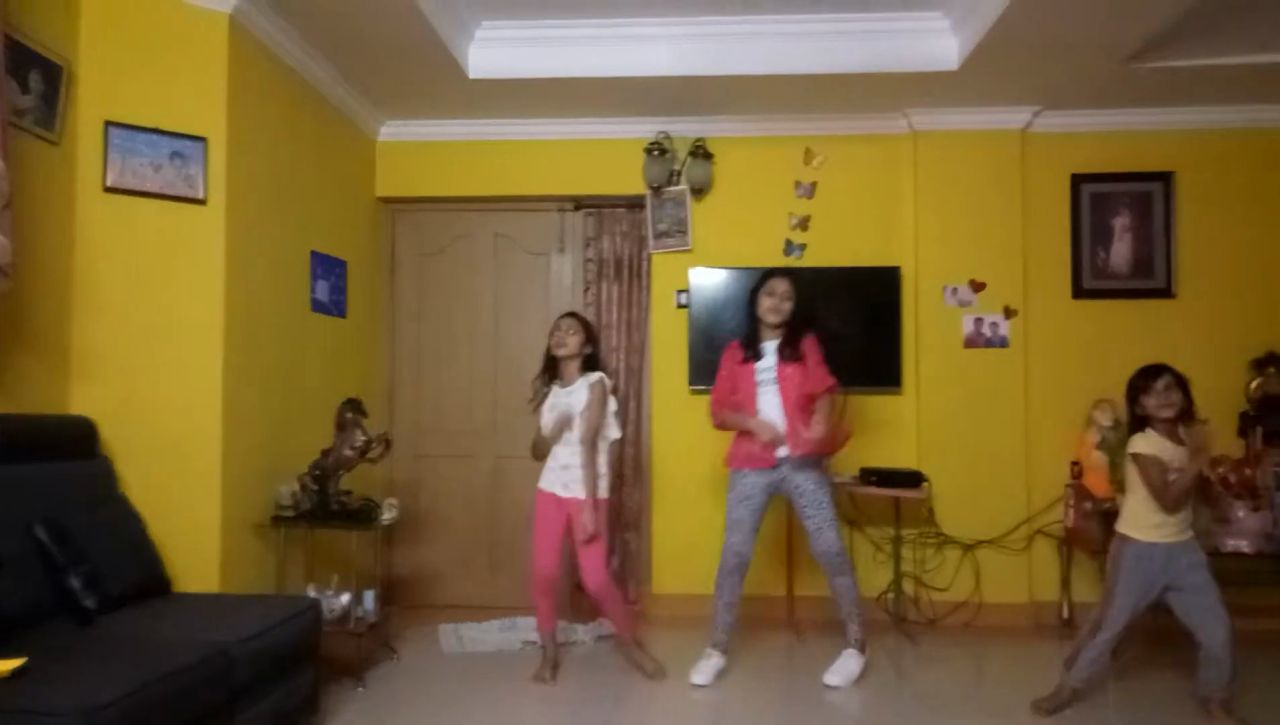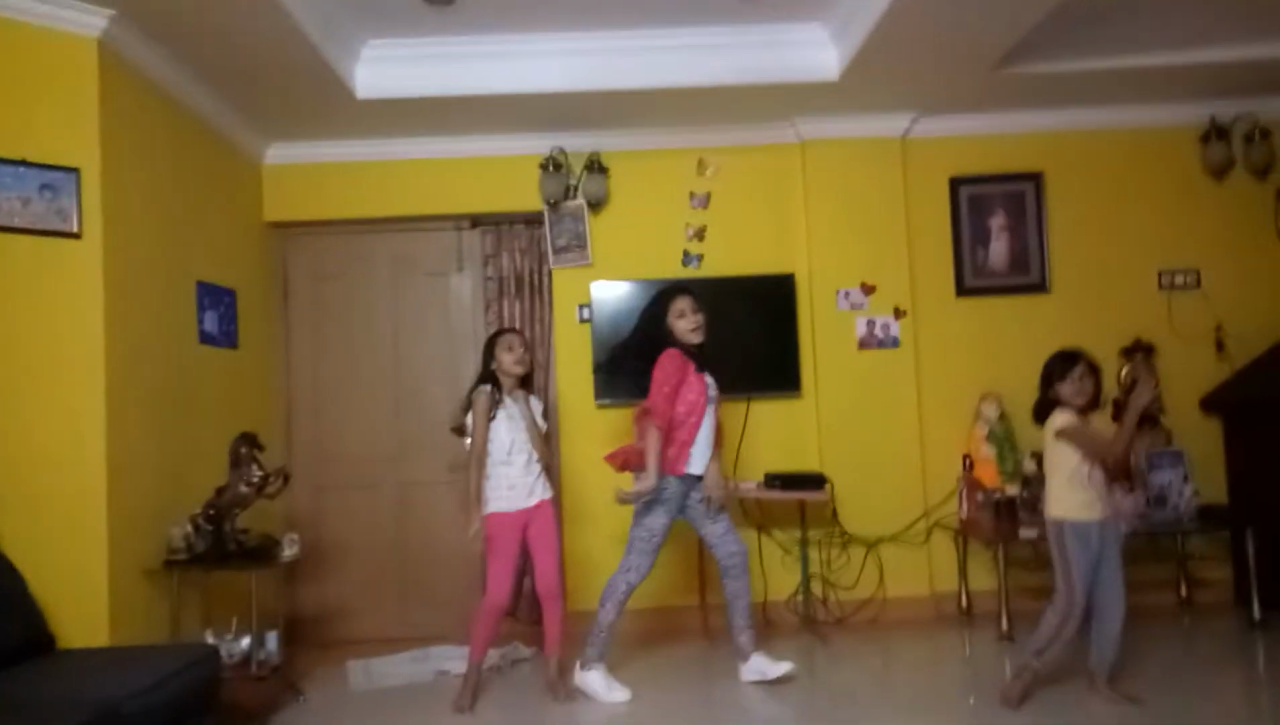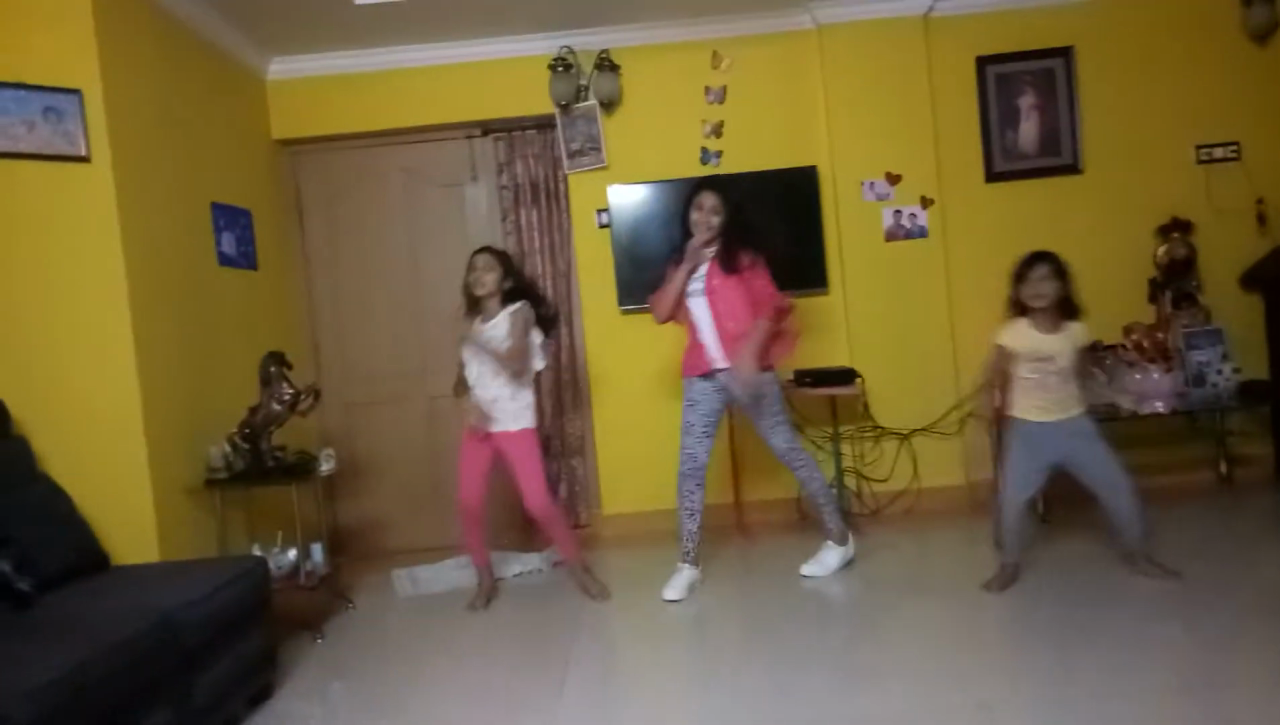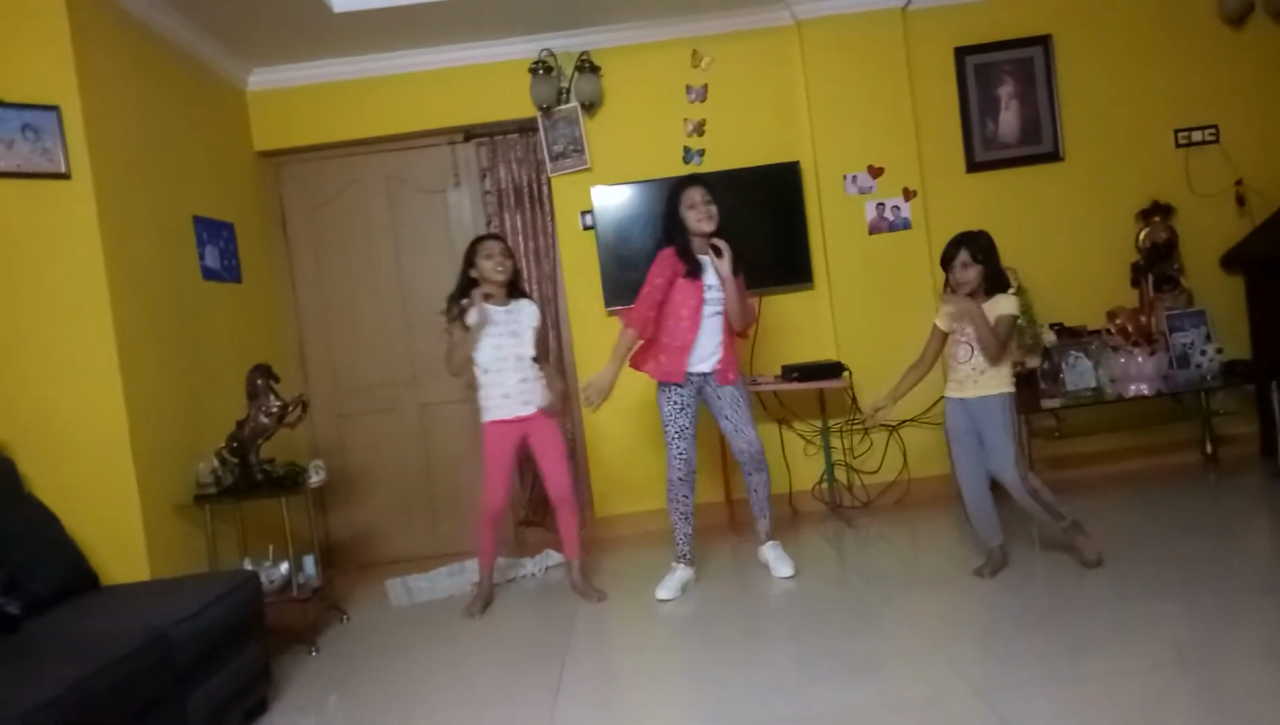
dt=0.5s
person 1, frame 1
left shoulder: (804, 345)
right shoulder: (736, 352)
left elbow: (820, 392)
right elbow: (718, 412)
left wrist: (820, 422)
right wrist: (753, 424)
left hip: (802, 461)
right hip: (751, 465)
left knee: (830, 550)
right knee: (735, 556)
left ankle: (854, 646)
right ankle: (716, 651)
person 1, frame 2
left shoulder: (699, 365)
right shoulder: (672, 358)
right elbow: (656, 413)
left wrist: (714, 468)
right wrist: (649, 472)
left hip: (695, 478)
right hip: (665, 477)
left knee: (734, 555)
right knee: (636, 566)
left ankle: (750, 656)
right ankle: (590, 665)
person 1, frame 3
left shoulder: (741, 257)
right shoulder: (683, 263)
left elbow: (768, 308)
right elbow: (661, 312)
left wrist: (752, 359)
right wrist: (687, 265)
left hip: (748, 370)
right hip: (702, 376)
left knee: (789, 451)
right knee: (691, 466)
left ankle: (838, 538)
right ankle: (687, 565)
person 1, frame 4
left shoulder: (725, 260)
right shoulder: (671, 258)
left elbow: (741, 323)
right elbow: (641, 313)
left wrist: (729, 275)
right wrist: (612, 367)
left hip: (721, 373)
right hip: (676, 378)
left knee: (751, 453)
right knee: (681, 468)
left ankle: (767, 541)
right ankle: (682, 563)
person 2, frame 1
left shoulder: (596, 384)
right shoulder: (548, 391)
left elbow: (590, 442)
right elbow: (537, 452)
left wrist: (589, 507)
right wrist: (551, 434)
left hip: (589, 494)
right hip: (550, 492)
left knee: (596, 581)
right knee: (544, 574)
left ankle: (631, 645)
right ankle: (549, 652)
person 2, frame 2
left shoulder: (532, 402)
right shoulder: (485, 395)
left elbow: (542, 456)
right elbow: (478, 454)
left wrist: (527, 414)
right wrist: (475, 510)
left hip: (539, 502)
right hip: (501, 509)
left knee: (550, 587)
right knee: (497, 597)
left ankle: (553, 670)
right ankle: (471, 676)
person 2, frame 3
left shoulder: (518, 314)
right shoulder: (471, 323)
left elbow: (516, 366)
right elbow: (461, 383)
left wrist: (479, 342)
right wrist: (468, 402)
left hip: (517, 425)
right hip: (480, 427)
left knee: (539, 505)
right knee: (468, 505)
left ankle: (579, 570)
right ankle: (485, 580)
person 2, frame 4
left shoulder: (527, 308)
right shoulder: (464, 310)
right elbow: (455, 367)
left wrist: (550, 379)
right wrist: (473, 322)
left hip: (539, 410)
right hip: (499, 417)
left knee: (563, 492)
right knee: (494, 504)
left ankle: (576, 574)
right ankle: (485, 584)
person 3, frame 1
left shoulder: (1189, 440)
right shoulder: (1144, 444)
left elbow: (1192, 493)
right elbow: (1169, 501)
right wrist: (1197, 460)
left hip: (1182, 548)
right hip: (1138, 547)
left knee: (1216, 627)
right knee: (1111, 622)
right ankle: (1069, 686)
person 3, frame 2
left shoulder: (1083, 425)
right shoulder: (1061, 421)
left elbow: (1108, 465)
right elbow: (1112, 455)
right wrist: (1135, 405)
left hip: (1100, 524)
right hip: (1068, 524)
left knee: (1110, 604)
right knee: (1071, 604)
left ankle: (1100, 677)
right ankle: (1029, 669)
person 3, frame 3
left shoulder: (1074, 330)
right shoulder: (1012, 334)
left elbow: (1078, 375)
right elbow: (1000, 384)
right wrist: (998, 427)
left hip: (1073, 423)
right hip: (1029, 427)
left knee: (1119, 487)
right knee: (1013, 498)
left ankle: (1138, 554)
right ankle: (1009, 563)
person 3, frame 4
left shoulder: (1004, 304)
right shoulder: (947, 312)
left elbow: (996, 354)
right elbow: (924, 362)
left wrist: (974, 311)
right wrist: (889, 400)
left hip: (996, 400)
right hip: (958, 404)
left knee: (1010, 473)
right knee: (971, 482)
left ankle: (1069, 527)
right ankle: (995, 548)
